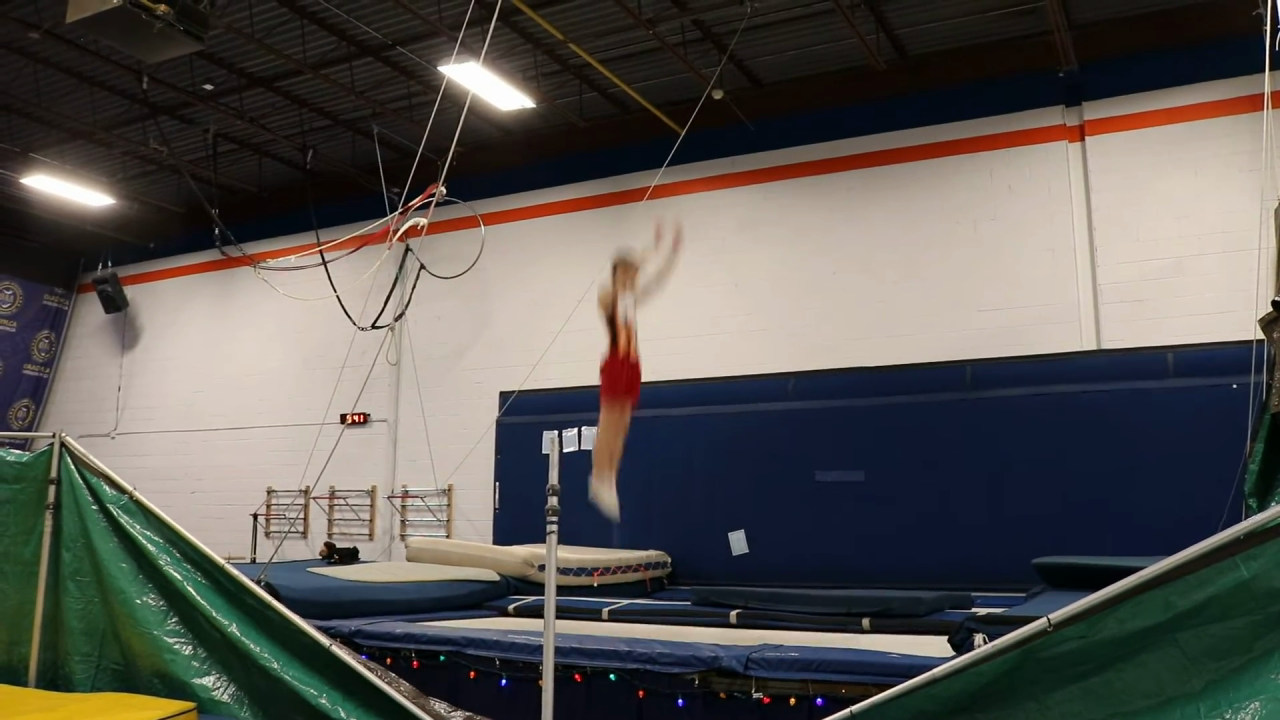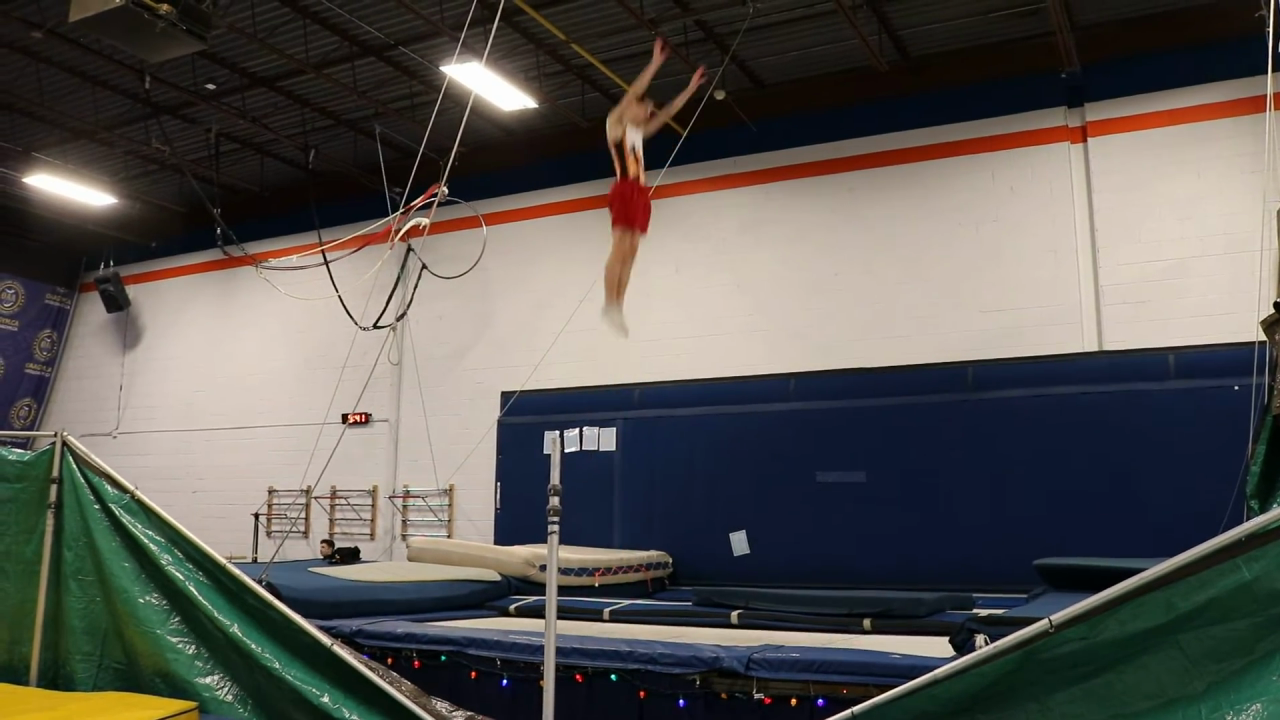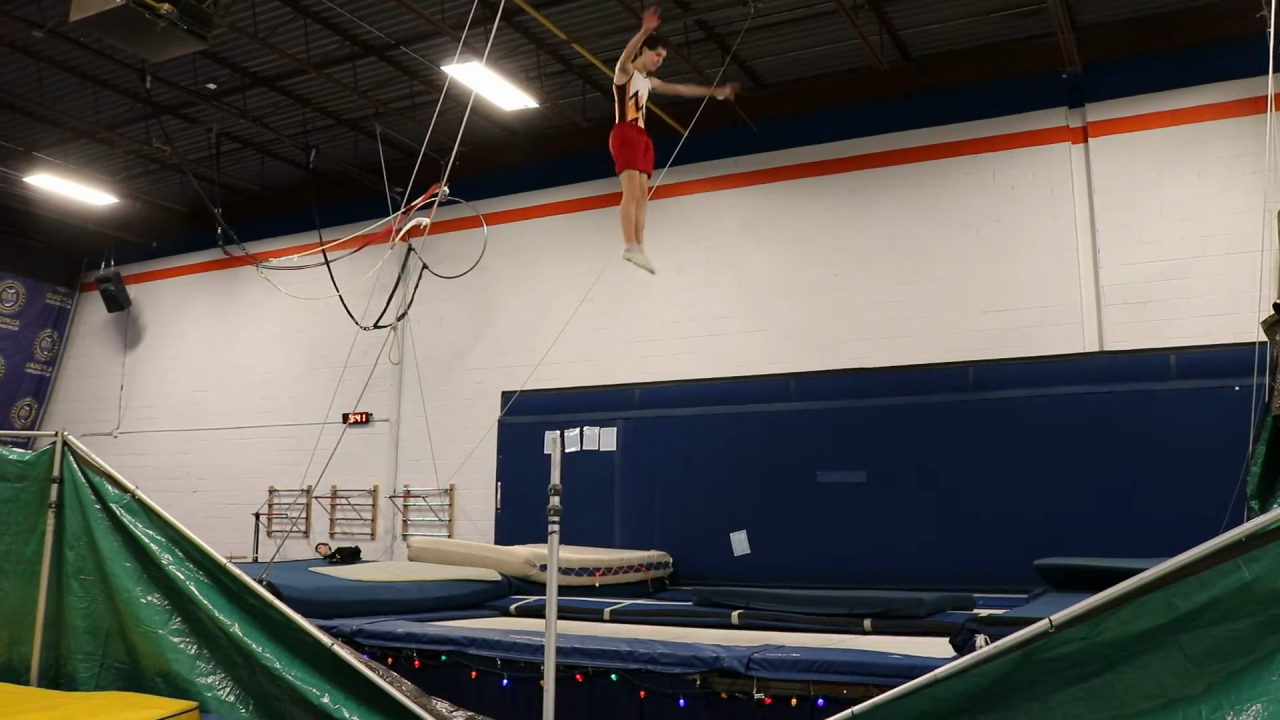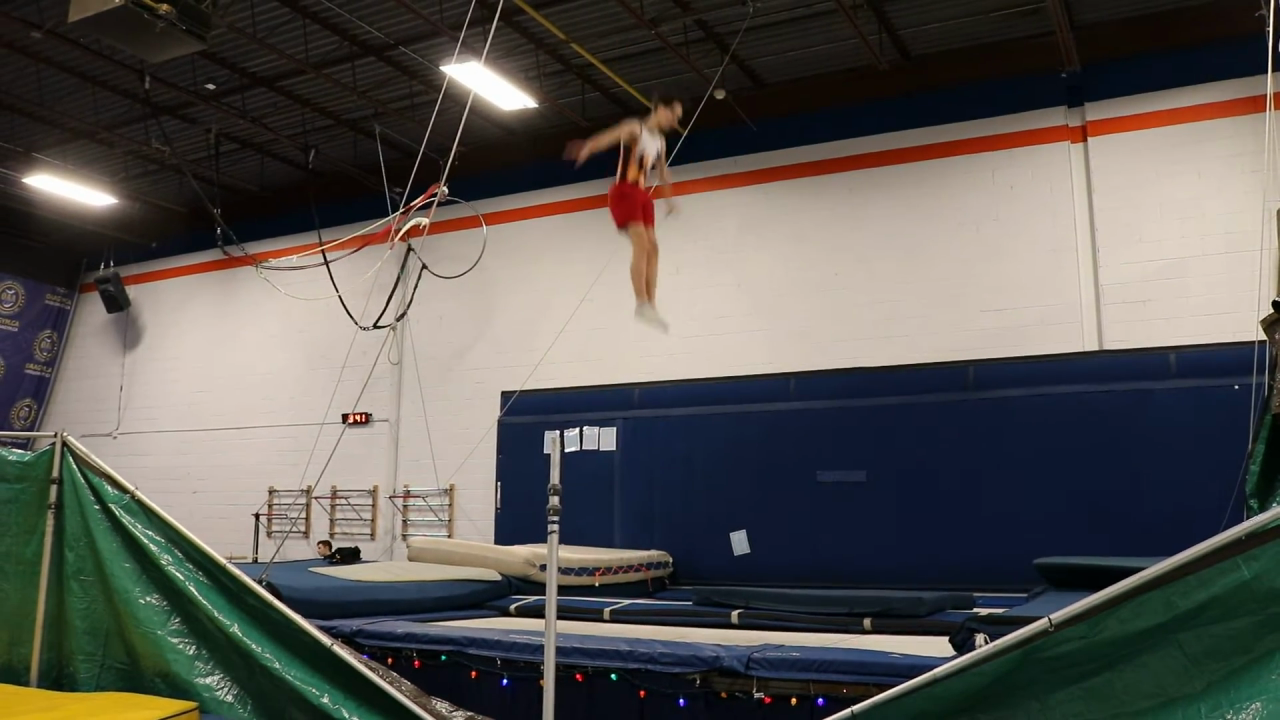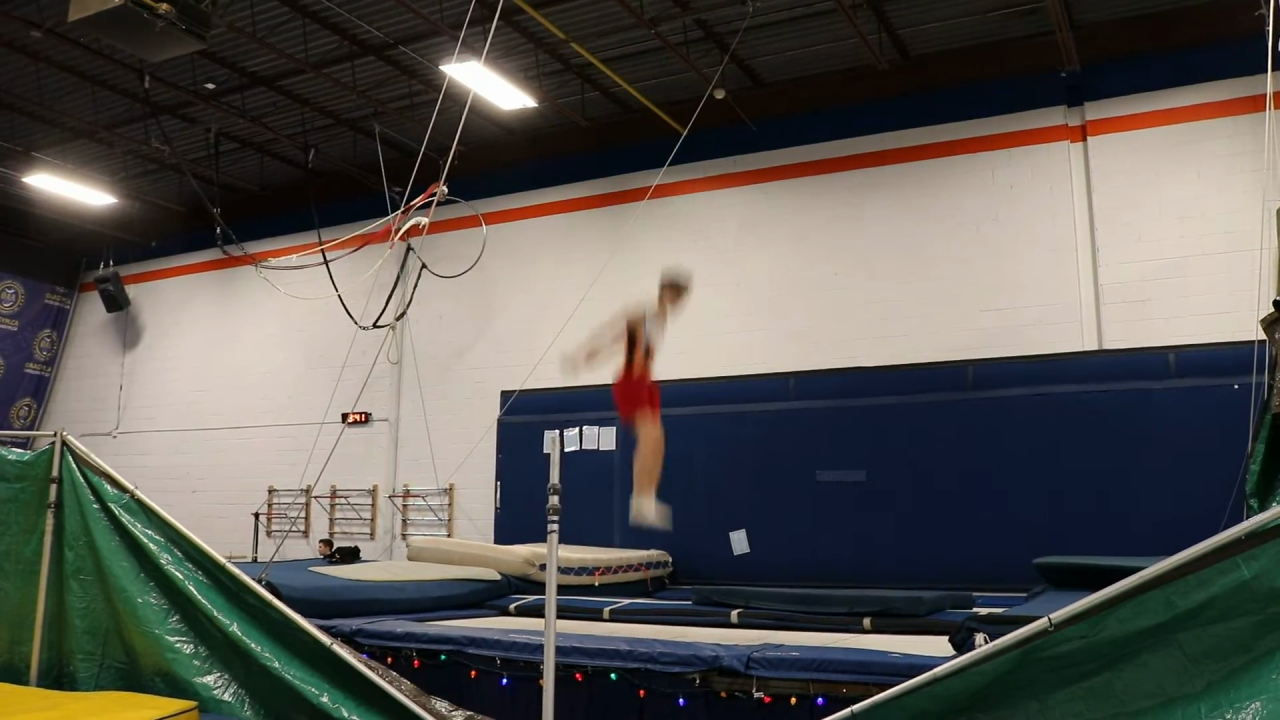
dt=0.3s
person 1, frame 1
left shoulder: (630, 298)
right shoulder: (608, 296)
left elbow: (658, 280)
right elbow: (623, 272)
left wrist: (672, 252)
right wrist: (652, 251)
left hip: (632, 365)
right hip: (616, 364)
left knee: (620, 427)
right knee: (608, 426)
left ankle: (609, 481)
right ankle: (598, 481)
person 1, frame 2
left shoulder: (638, 131)
right shoulder: (616, 123)
left elbow: (668, 113)
right elbow: (632, 93)
left wrist: (691, 88)
right wrist: (654, 63)
left hip: (640, 193)
right hip: (625, 192)
left knee: (630, 253)
right knee: (620, 250)
left ankle: (617, 306)
right ankle: (610, 305)
person 1, frame 3
left shoulder: (648, 81)
right shoulder: (624, 69)
left elbow: (681, 89)
right elbow: (630, 51)
left wrist: (715, 92)
right wrist: (645, 29)
left hip: (641, 135)
right hip: (625, 133)
left knee: (641, 192)
right knee: (631, 192)
left ankle: (638, 247)
right ankle: (632, 245)
person 1, frame 4
left shoulder: (660, 141)
right shoulder: (635, 129)
left elbow: (662, 170)
right elbow: (608, 137)
left wrist: (668, 196)
right wrist: (586, 147)
left hip: (642, 196)
right hip: (625, 194)
left knee: (652, 249)
right knee: (643, 247)
left ankle: (650, 306)
right ankle: (643, 306)
person 1, frame 5
left shoulder: (662, 319)
right shoulder: (639, 316)
right elbow: (608, 334)
right wrist: (582, 356)
left hip: (645, 383)
right hip: (630, 383)
left knee: (657, 442)
right knee: (651, 438)
left ankle: (647, 501)
right ankle: (641, 501)
